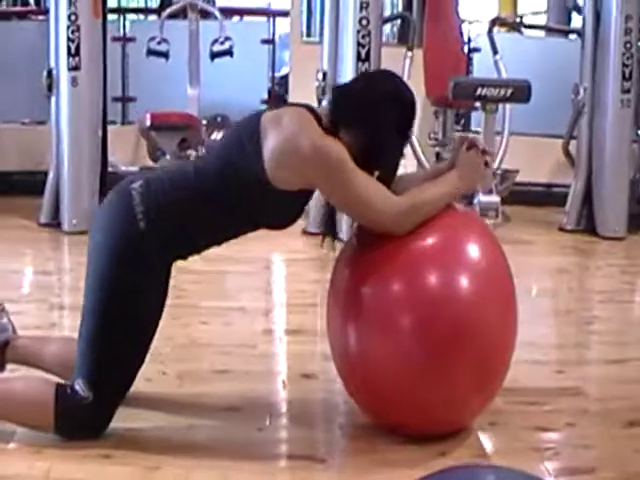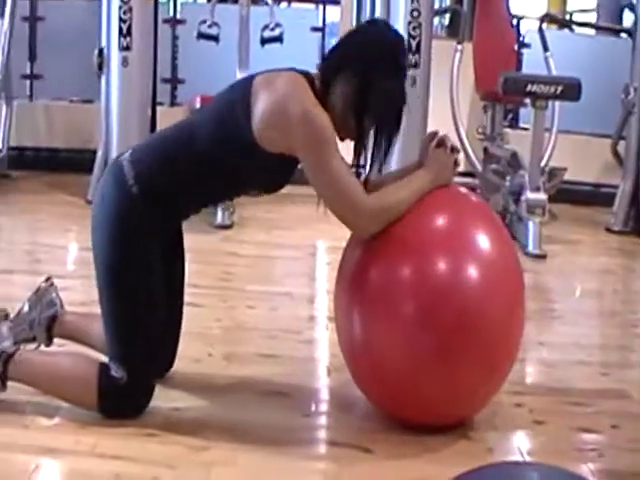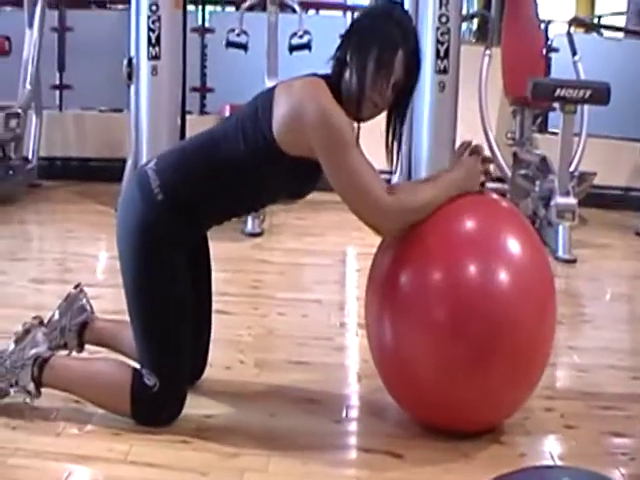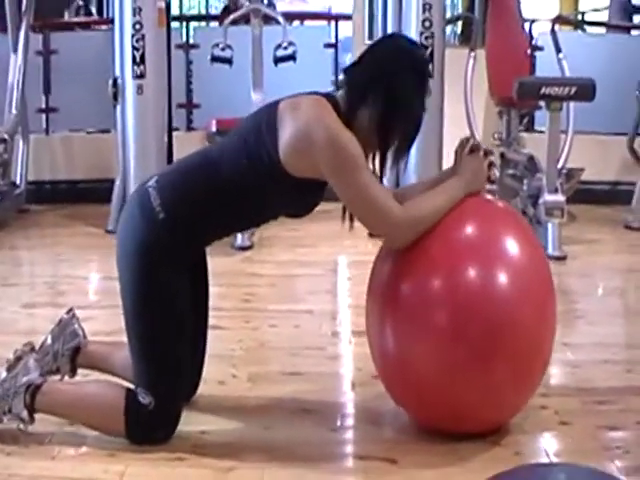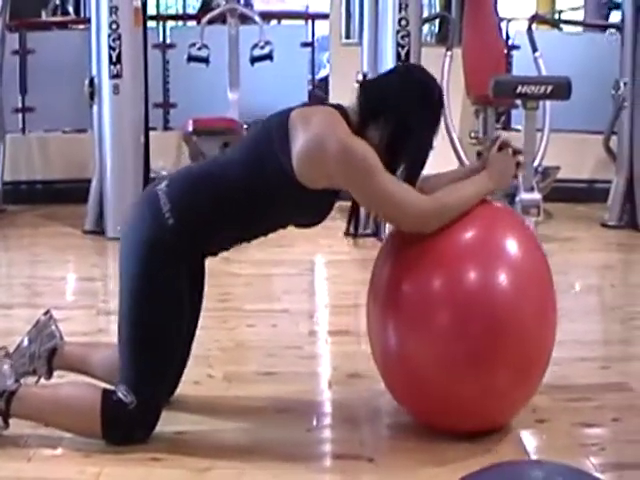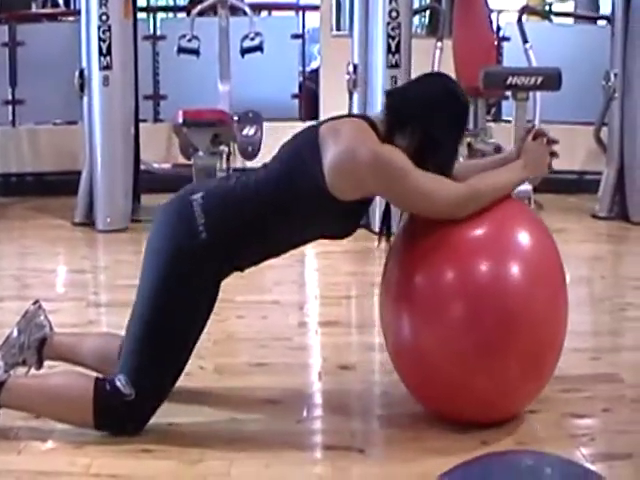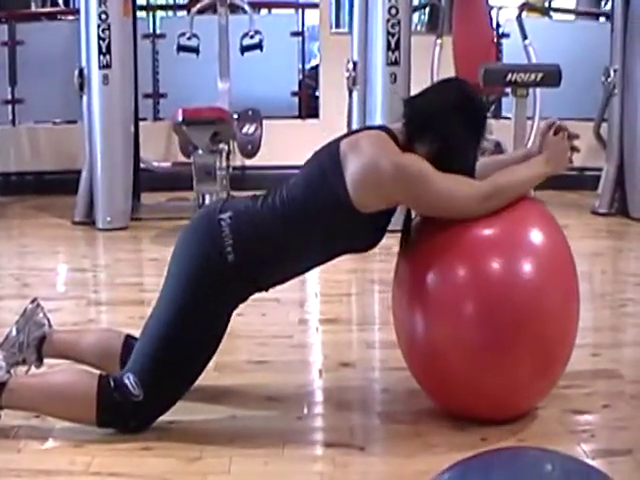
dt=0.7s
person 1, frame 1
left shoulder: (308, 126)
right shoulder: (312, 147)
left elbow: (376, 190)
right elbow: (394, 217)
left wrist: (447, 169)
right wrist: (460, 180)
left hip: (144, 221)
right hip: (135, 234)
left knee: (106, 366)
right knee: (85, 414)
person 1, frame 2
left shoulder: (302, 95)
right shoulder: (299, 108)
left elbow: (350, 193)
right elbow: (361, 217)
left wrist: (416, 168)
right wrist: (428, 177)
left hip: (153, 205)
right hip: (130, 205)
left knee: (156, 358)
right knee: (127, 393)
left ankle: (49, 316)
person 1, frame 3
left shoulder: (328, 105)
right shoulder: (319, 110)
left elbow: (376, 197)
right elbow: (384, 217)
left wrist: (449, 176)
right wrist: (457, 181)
left hip: (178, 216)
right hip: (155, 215)
left knee: (188, 366)
right knee: (160, 401)
left ankle: (80, 323)
person 1, frame 4
left shoulder: (326, 117)
right shoulder: (324, 132)
left elbow: (381, 202)
right elbow: (395, 228)
left wrist: (450, 176)
right wrist: (462, 185)
left hip: (174, 229)
right hip: (156, 233)
left knee: (180, 384)
right knee: (154, 418)
left ankle: (73, 347)
person 1, frame 5
left shoulder: (337, 124)
right shoulder: (338, 144)
left elbow: (403, 191)
right elbow: (419, 216)
left wrist: (475, 169)
right wrist: (489, 181)
left hip: (177, 230)
right hip: (164, 236)
left knee: (155, 381)
right knee: (131, 418)
left ankle: (51, 349)
person 1, frame 6
left shoulder: (365, 133)
right shoulder: (368, 156)
left elbow: (439, 176)
right elbow: (454, 201)
left wrist: (511, 157)
right wrist: (524, 169)
left hip: (200, 225)
right hip: (195, 241)
left knee: (148, 359)
right knee: (126, 407)
person 1, frame 7
left shoulder: (384, 142)
right shoulder: (391, 167)
left elbow: (462, 176)
right elbow: (479, 198)
left wrist: (530, 153)
right wrist: (545, 165)
left hip: (224, 237)
right hip: (222, 259)
left knee: (152, 358)
right knee: (133, 403)
